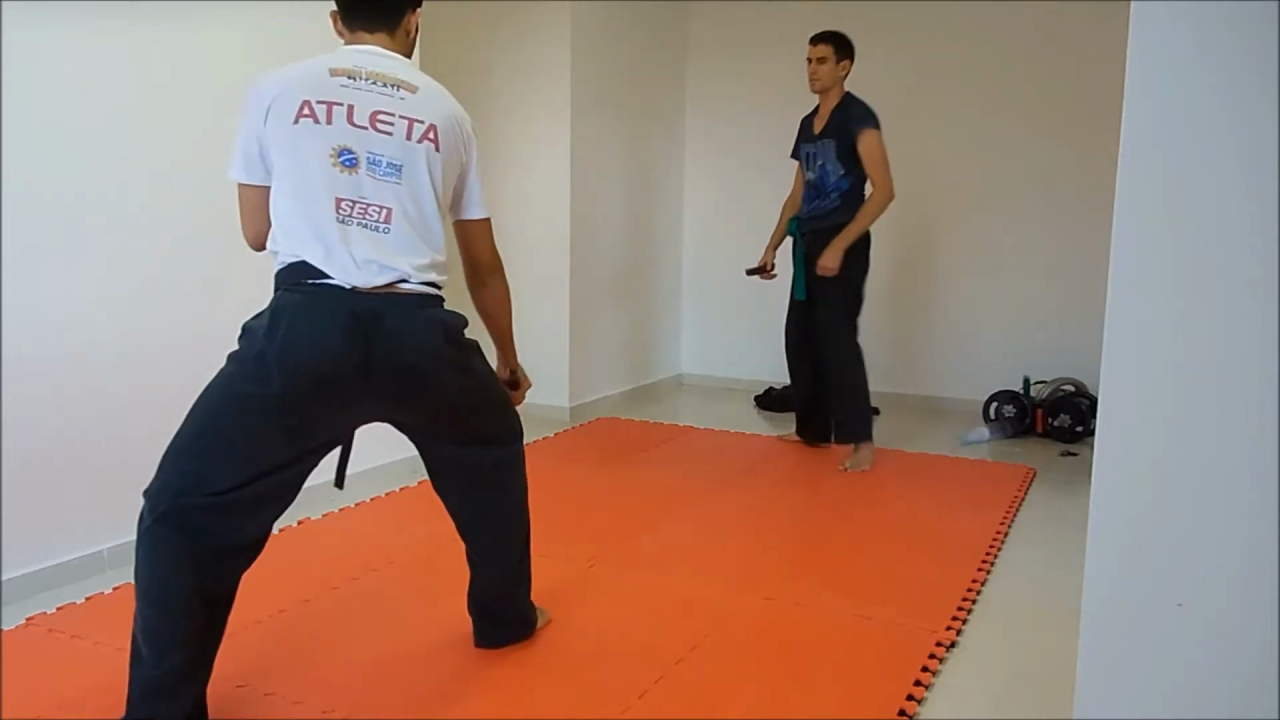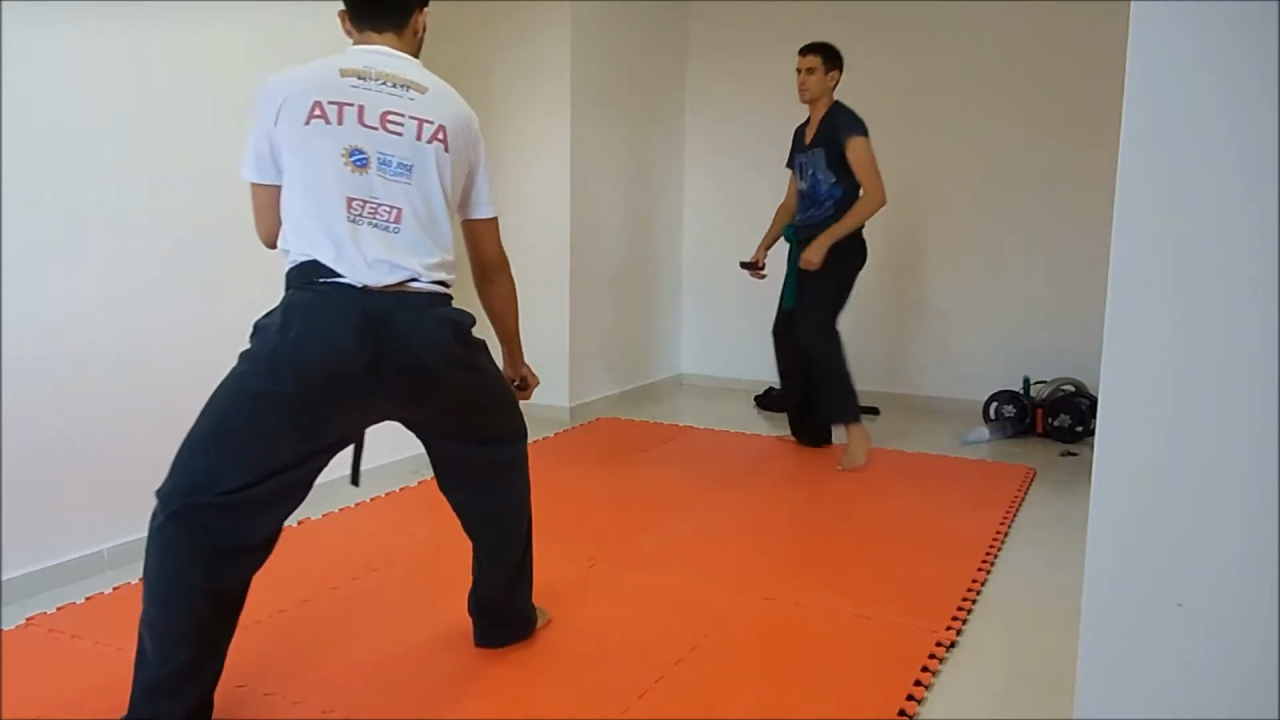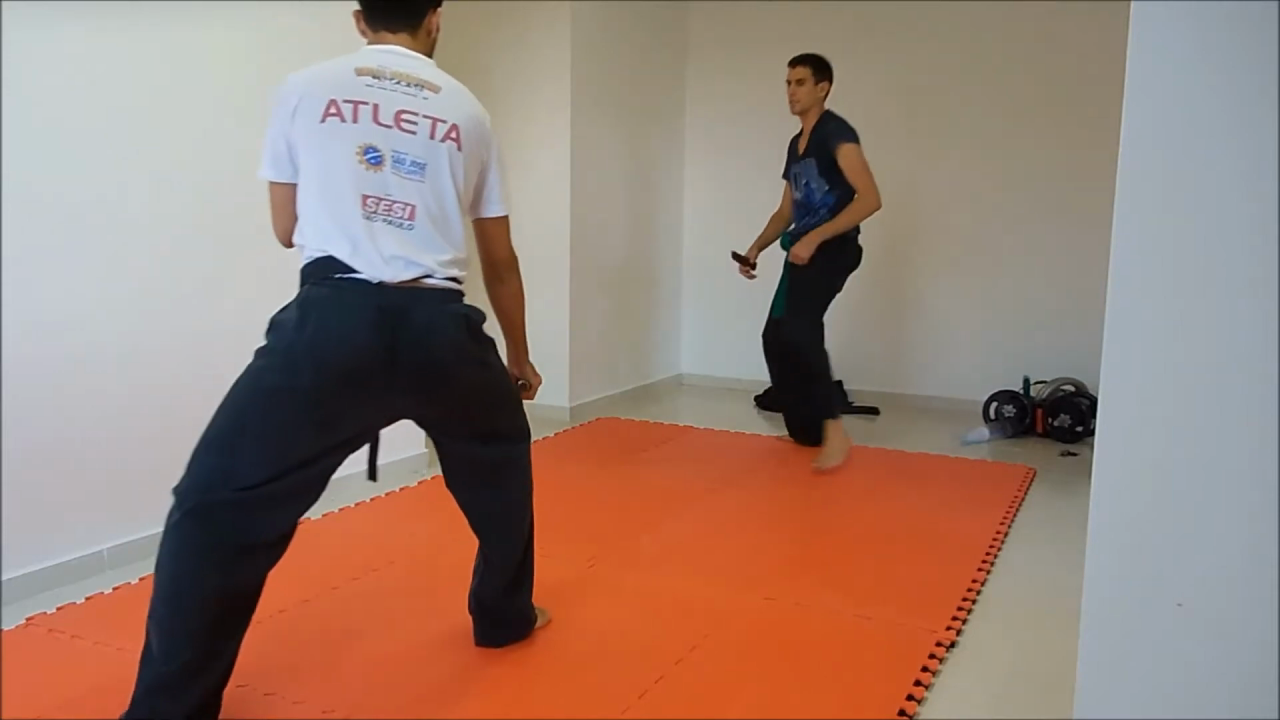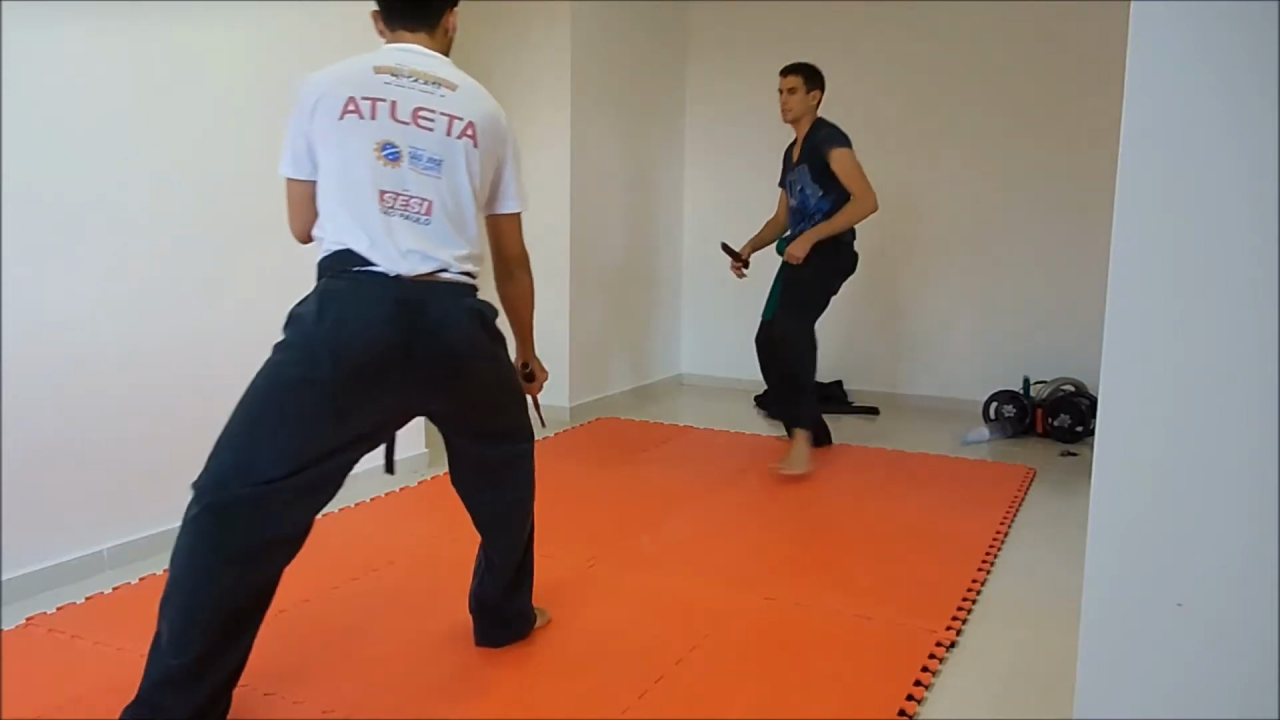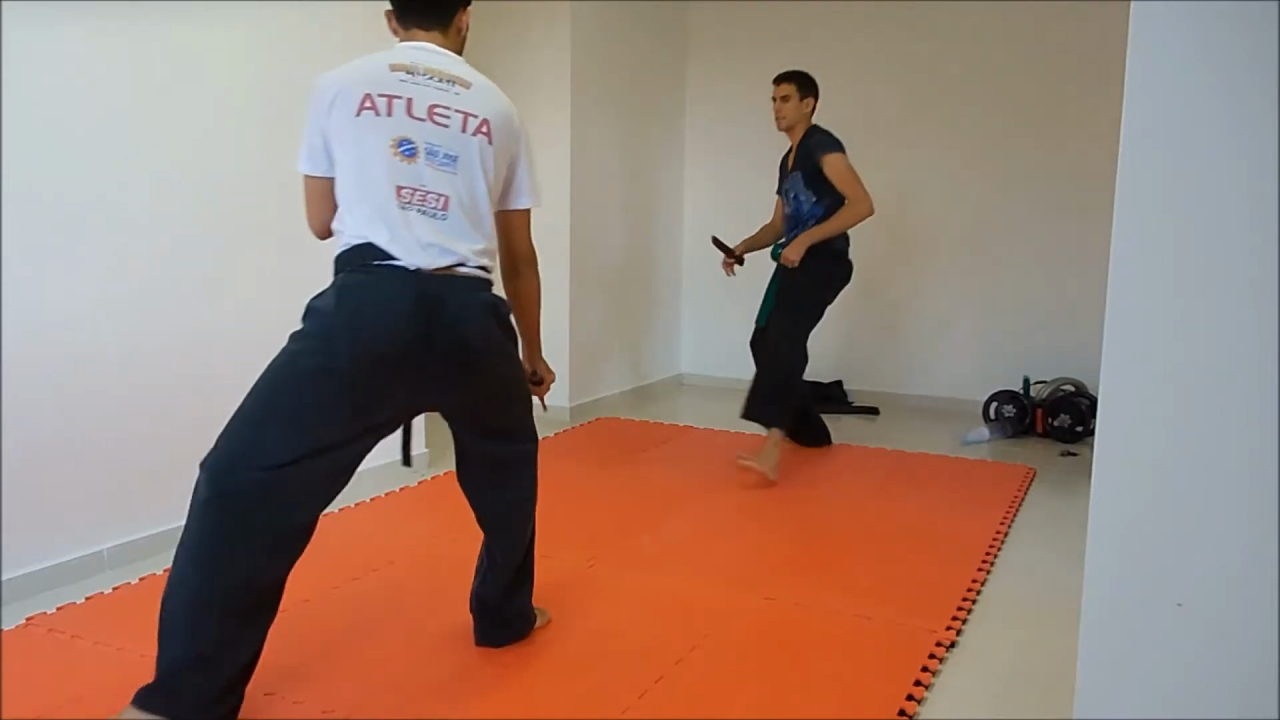
dt=0.1s
person 1, frame 1
left shoulder: (278, 90)
right shoulder: (446, 111)
left elbow: (257, 232)
right elbow: (483, 266)
right wrist: (508, 364)
left hip: (308, 328)
right hip: (416, 333)
left knee: (185, 509)
right knee: (492, 452)
right ankle: (504, 616)
person 1, frame 2
left shoulder: (290, 89)
right shoulder: (453, 110)
left elbow: (270, 231)
right elbow: (490, 263)
right wrist: (514, 359)
left hip: (318, 325)
right hip: (423, 331)
left knee: (199, 507)
right knee: (495, 454)
right ankle: (504, 616)
person 1, frame 3
left shoulder: (306, 88)
right shoulder: (466, 110)
left elbow: (287, 228)
right elbow: (500, 262)
right wrist: (519, 358)
left hip: (335, 321)
right hip: (436, 327)
left knee: (218, 503)
right knee: (499, 453)
right ankle: (504, 615)
person 1, frame 4
left shoulder: (326, 86)
right shoulder: (482, 108)
left elbow: (305, 226)
right elbow: (509, 257)
right wrist: (525, 353)
left hip: (350, 315)
right hip: (450, 320)
left knee: (240, 496)
right knee: (503, 457)
right ankle: (505, 615)
person 1, frame 5
left shoulder: (342, 84)
right shoulder: (496, 106)
left elbow: (322, 221)
right elbow: (518, 255)
right wrist: (530, 353)
left hip: (368, 309)
right hip: (466, 315)
left knee: (248, 481)
right knee: (507, 456)
right ankle: (505, 614)
person 2, frame 1
left shoulder: (858, 117)
right shoulder: (808, 124)
left elbow: (882, 191)
left wrist: (840, 245)
right wrist: (773, 245)
left hip: (841, 242)
right hip: (808, 241)
left knee: (836, 335)
right knee: (801, 338)
left ankle: (859, 439)
right ankle: (813, 428)
person 2, frame 2
left shoulder: (846, 125)
right shoulder: (801, 133)
left elbow: (875, 196)
left wrist: (826, 240)
right wrist: (764, 246)
left hip: (837, 246)
right hip: (807, 247)
left knee: (813, 330)
right knee: (788, 333)
left ankle: (853, 427)
right ankle: (810, 429)
person 2, frame 3
left shoulder: (837, 134)
right shoulder: (796, 144)
left elbow: (869, 199)
left wrist: (815, 238)
right wrist: (757, 247)
left hip: (831, 249)
right hip: (802, 252)
left knee: (797, 326)
right knee: (777, 337)
left ankle: (831, 425)
right ankle: (806, 429)
person 2, frame 4
left shoulder: (829, 140)
right shoulder: (791, 152)
left elbow: (866, 201)
left wrist: (810, 237)
right wrist: (750, 247)
left hip: (829, 253)
right hip: (802, 255)
left knee: (790, 327)
right knee: (771, 338)
left ankle: (801, 436)
right ankle: (809, 431)
person 2, frame 5
left shoulder: (822, 146)
right shoulder: (788, 159)
left elbow: (862, 205)
left wrist: (805, 240)
right wrist: (743, 247)
left hip: (822, 260)
right hip: (796, 260)
left knee: (783, 334)
right knee: (766, 342)
left ankle: (774, 442)
right ankle: (809, 433)
